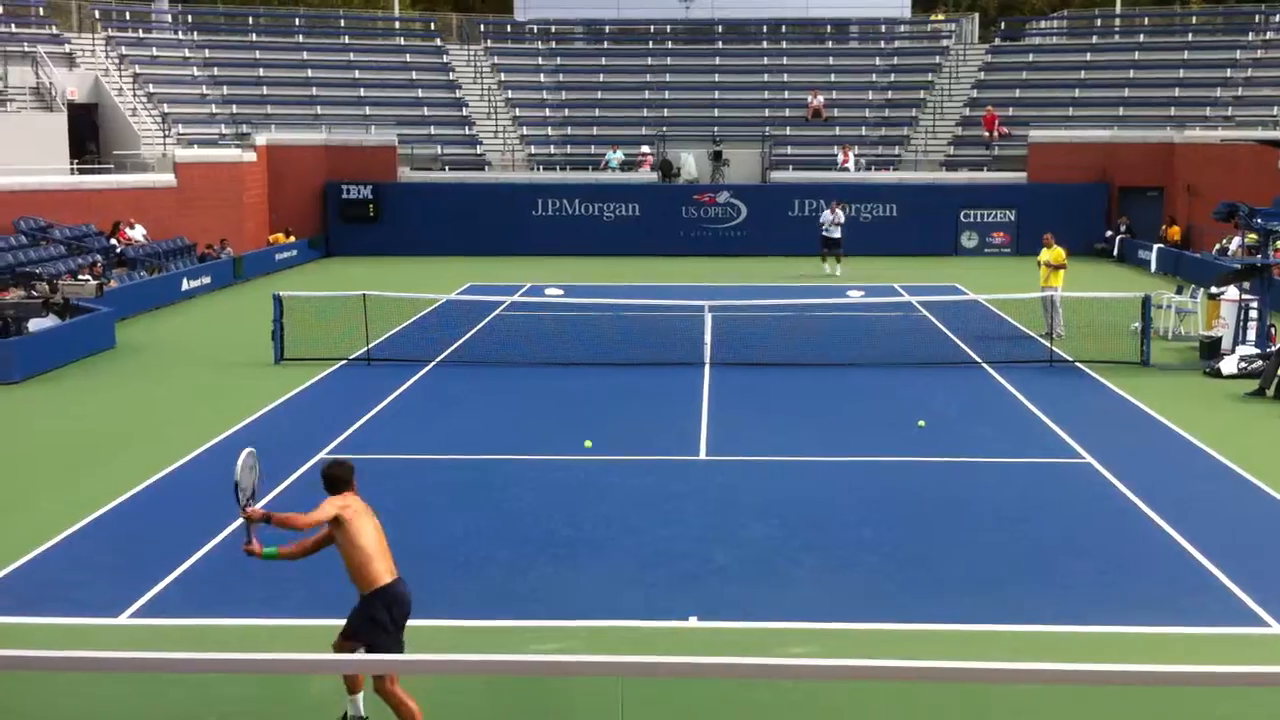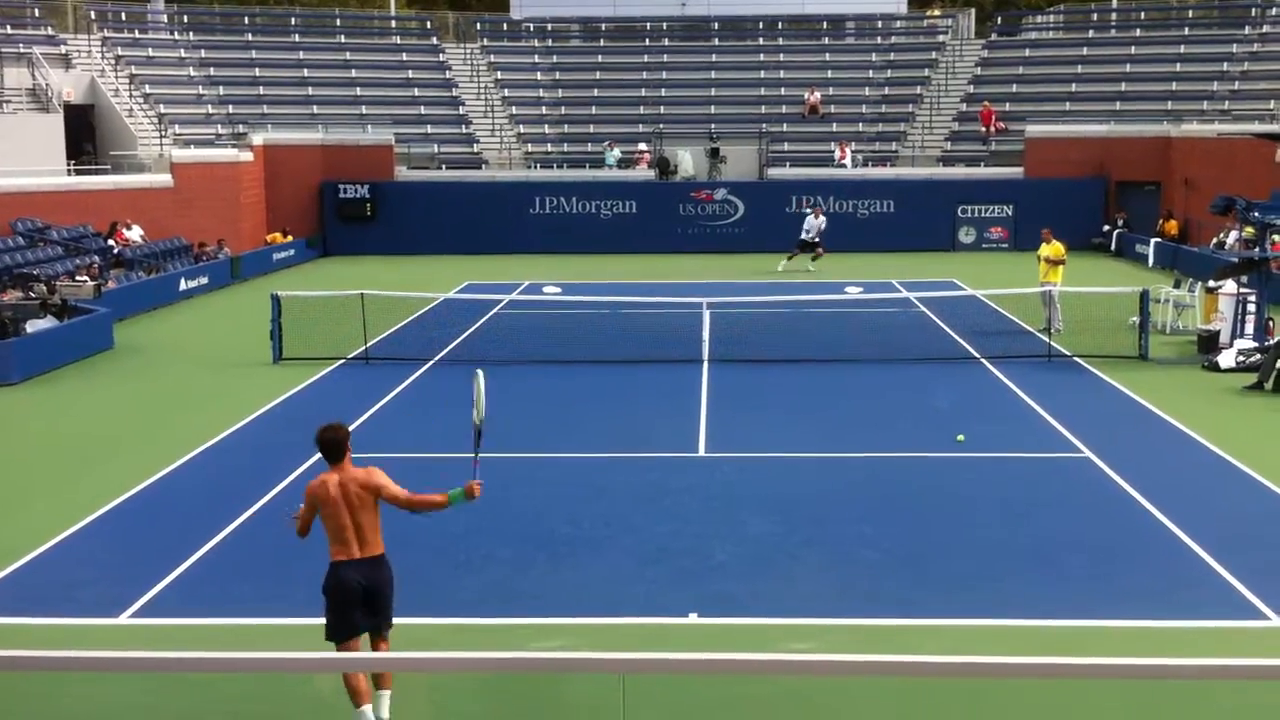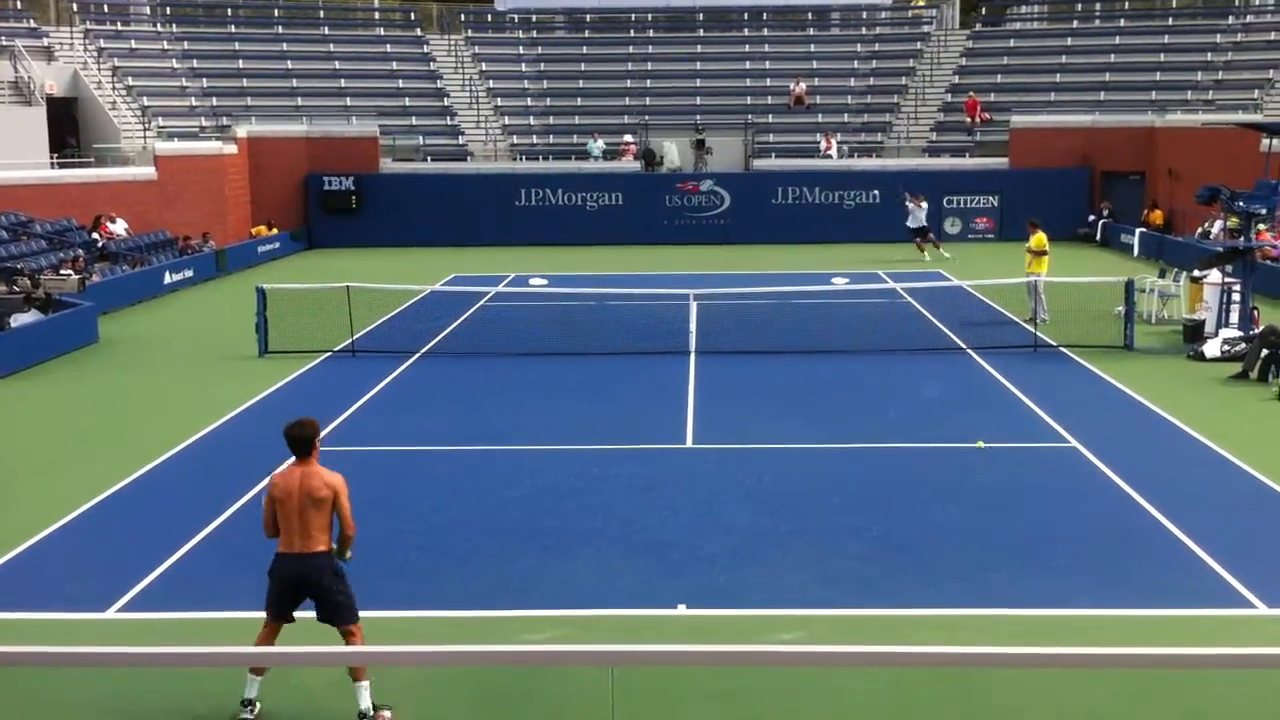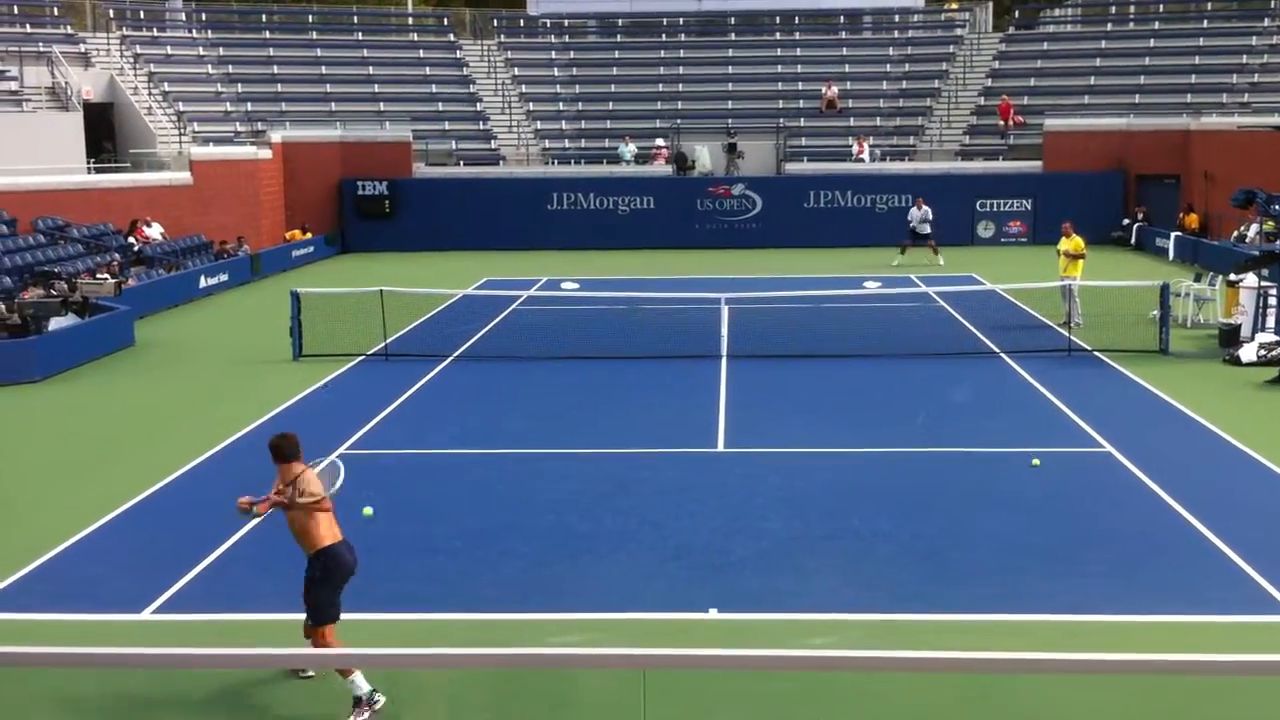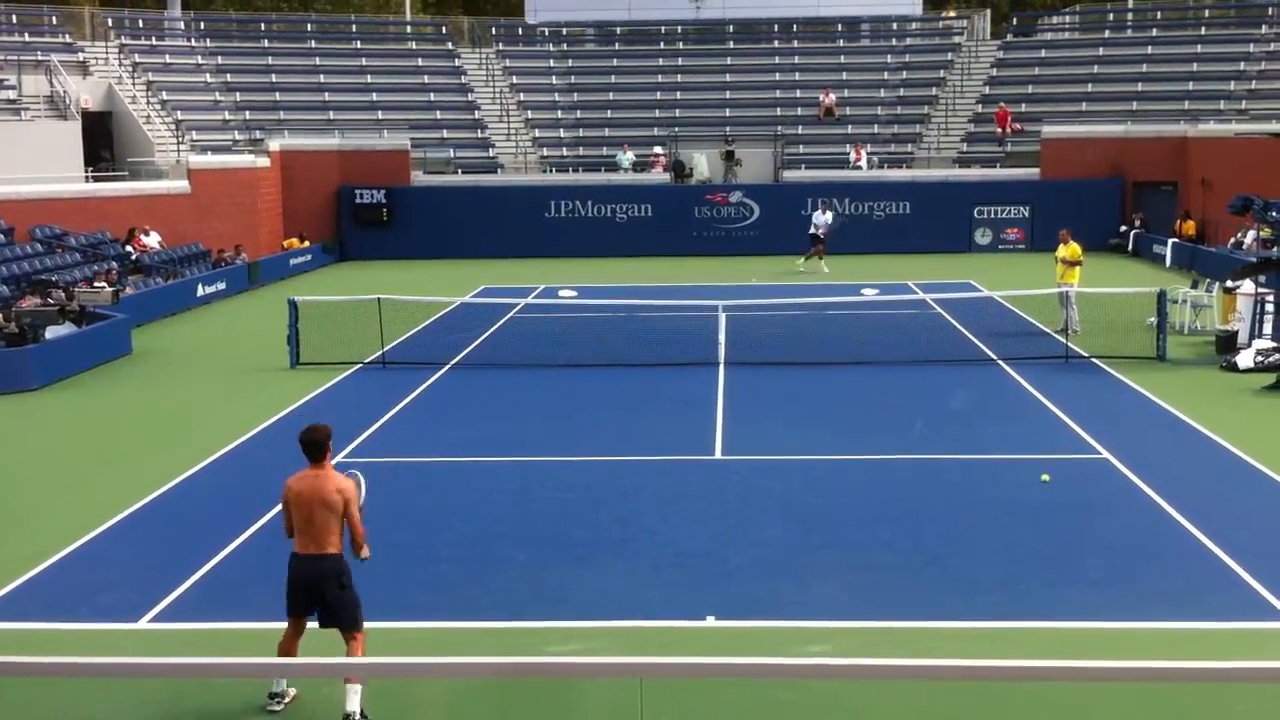
dt=1s
person 1, frame 1
left shoulder: (338, 504)
right shoulder: (353, 510)
left elbow: (304, 521)
right elbow: (306, 547)
left wrist: (265, 517)
right wrist: (265, 552)
left hip: (384, 598)
right hip: (388, 592)
left knee: (385, 684)
right knee: (342, 647)
person 1, frame 2
left shoulder: (315, 488)
right shoulder: (370, 477)
left elbow: (302, 530)
right elbow: (413, 503)
left wrist: (301, 515)
right wrist: (459, 495)
left hip: (342, 575)
right hip: (378, 568)
left knee: (349, 655)
right knee: (380, 642)
person 1, frame 3
left shoulder: (275, 482)
right shoulder: (333, 481)
left elbow: (270, 531)
right elbow: (348, 531)
right wrist: (342, 552)
left hip: (286, 565)
right hip: (321, 565)
left knee: (269, 629)
right knee: (352, 634)
person 1, frame 4
left shoulder: (300, 475)
right shoulder: (287, 483)
left elbow: (325, 505)
right elbow: (267, 503)
left wrist: (289, 502)
right wrist: (250, 505)
left hip: (328, 558)
right hip: (338, 553)
left knee: (323, 636)
right knee: (314, 603)
left ankle: (366, 696)
person 1, frame 5
left shoulder: (291, 484)
right shoulder: (345, 485)
left elbow: (290, 531)
right elbow: (357, 535)
right wrist: (361, 548)
left hip: (298, 564)
right hip: (328, 567)
left knee: (295, 627)
right knee: (355, 636)
left ankle: (277, 692)
